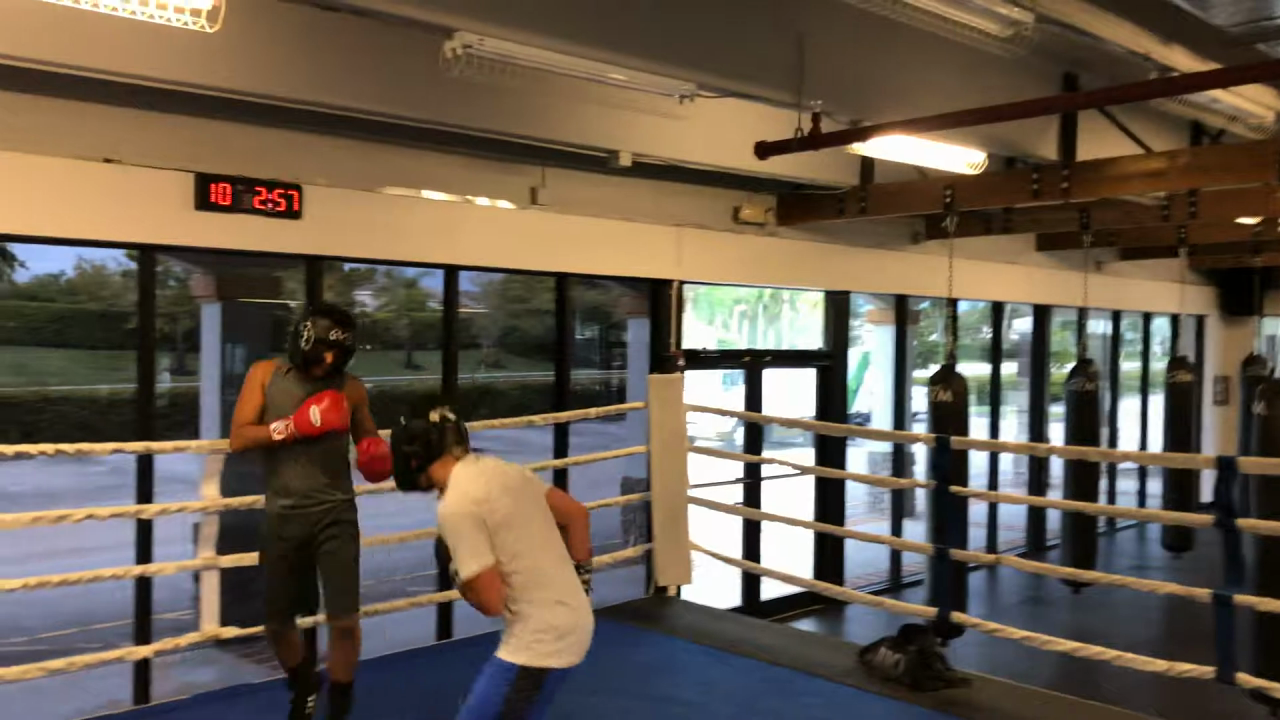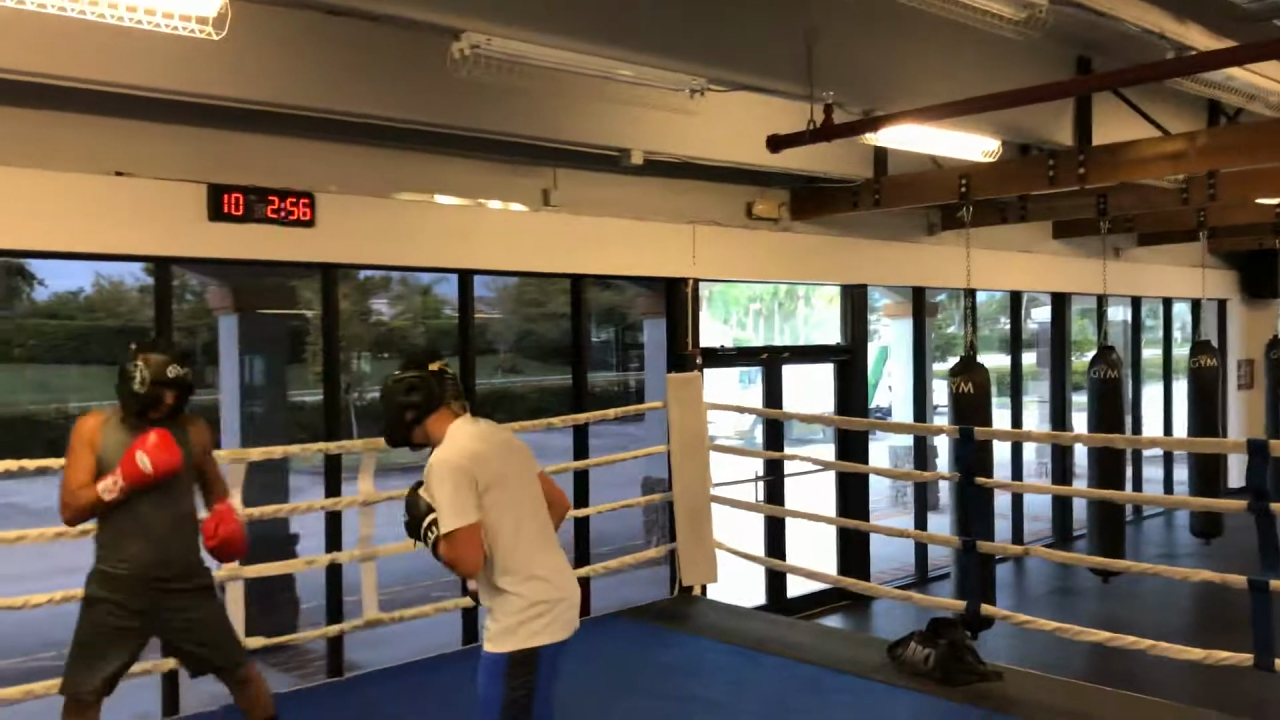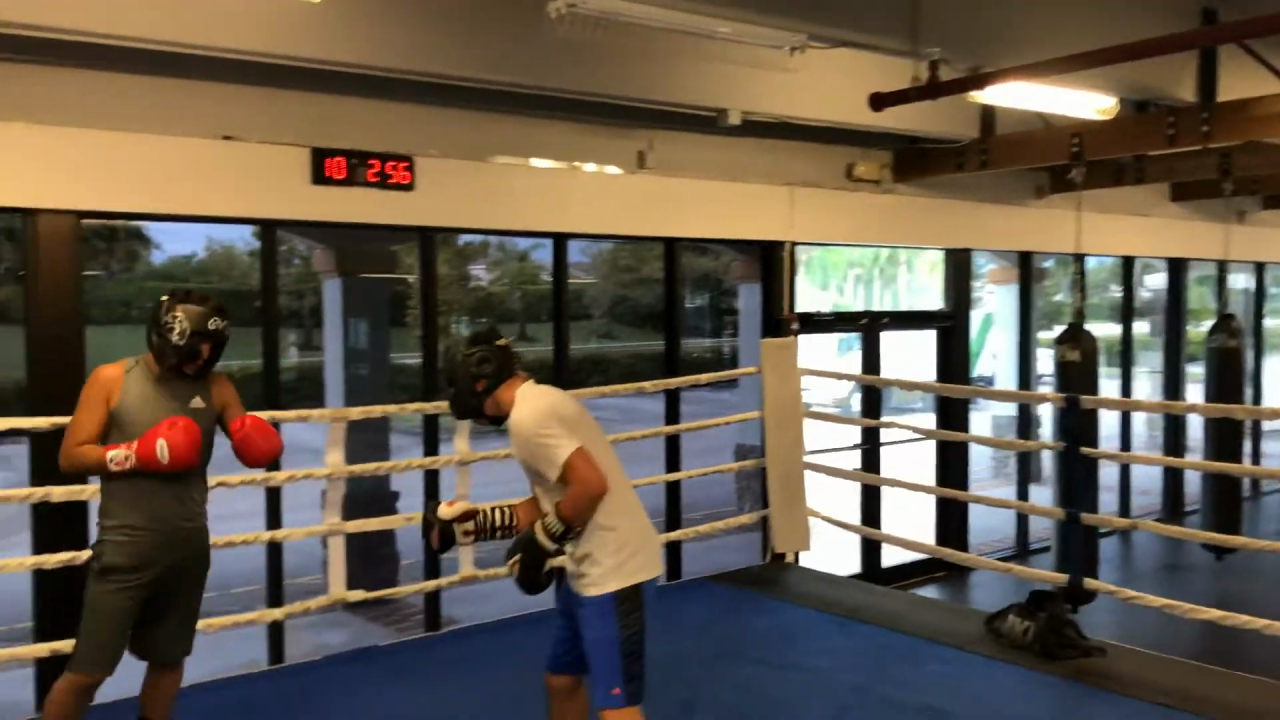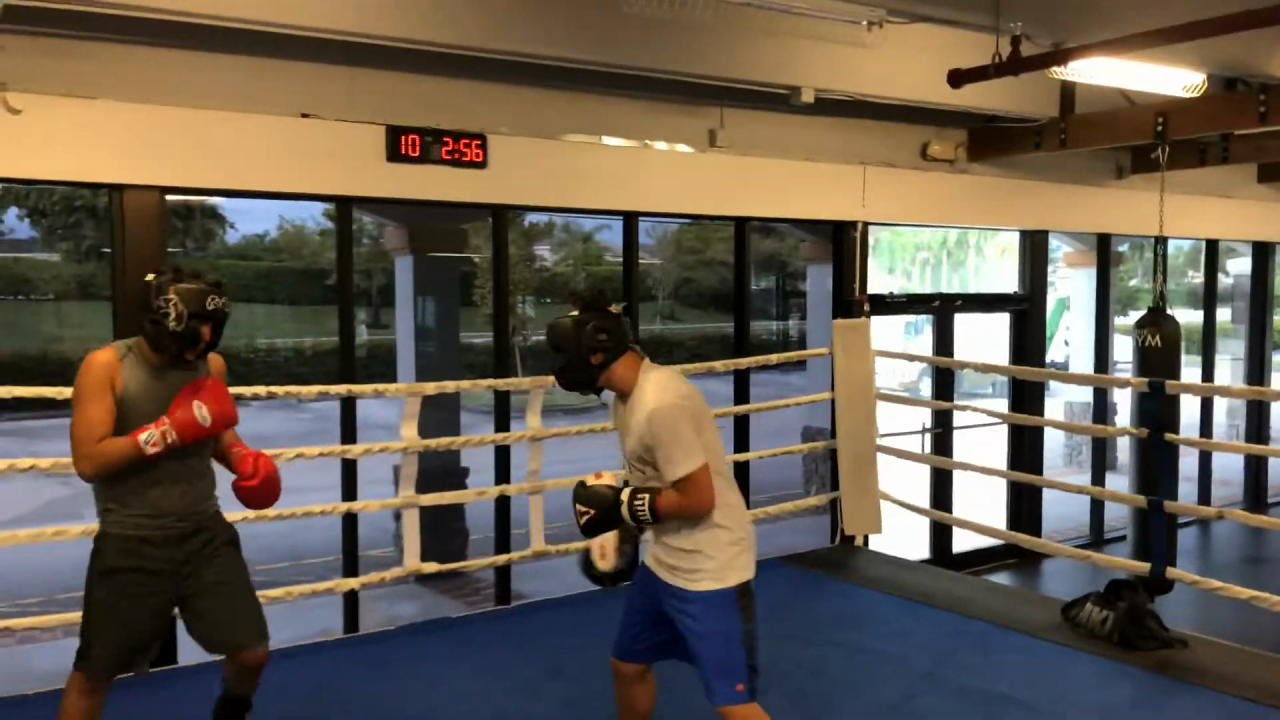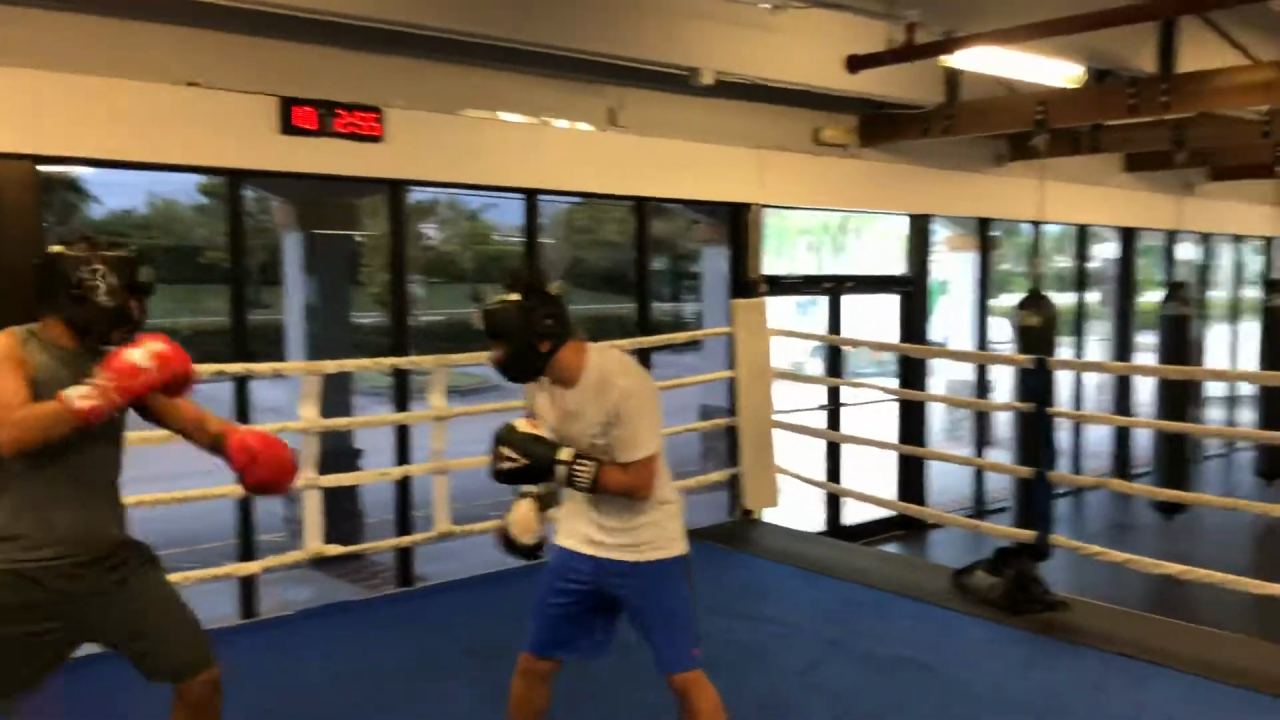
dt=0.4s
person 1, frame 1
left shoulder: (350, 387)
right shoulder: (265, 375)
left elbow: (368, 434)
right elbow: (238, 438)
left wrist: (376, 454)
right wrist: (297, 423)
left hip: (334, 515)
right hip: (283, 516)
left knee: (344, 621)
right knee: (277, 620)
person 1, frame 2
left shoulder: (191, 430)
right shoulder: (93, 428)
left elbow: (214, 487)
right elbow: (72, 509)
left wrist: (225, 518)
right wrist: (126, 476)
left hip: (184, 580)
right hip: (119, 584)
left knee: (239, 671)
person 1, frame 3
left shoulder: (216, 387)
right shoulder: (111, 380)
left elbow: (256, 448)
right elbow: (70, 457)
left wrist: (260, 443)
right wrist: (137, 453)
left hip: (187, 547)
right hip: (126, 549)
left knee: (166, 660)
right knee: (85, 674)
person 1, frame 4
left shoulder: (211, 367)
right shoulder: (105, 366)
right elbow: (91, 463)
left wrist: (243, 460)
right wrist: (171, 428)
left hip: (204, 535)
right hip: (130, 544)
left knee: (252, 651)
right knee: (93, 674)
person 1, frame 5
left shoulder: (128, 361)
left elbow: (195, 420)
left wrist: (241, 444)
right wrist: (110, 388)
left hip: (109, 557)
left knee: (201, 679)
person 2, frame 1
left shoulder: (455, 507)
right shoulder: (503, 471)
left elbow: (491, 600)
right elbow: (577, 516)
left wrist: (462, 578)
right wrist: (578, 579)
left hip: (543, 637)
right hip: (567, 623)
person 2, frame 2
left shoulder: (447, 460)
right shoulder: (496, 436)
left elbow: (466, 560)
right elbow: (559, 504)
left wrist: (425, 522)
left hip: (525, 619)
right hip: (550, 602)
person 2, frame 3
left shoulder: (529, 417)
right shoulder: (539, 405)
left elbow: (593, 484)
right elbow: (544, 505)
left wrist: (542, 541)
right wrist: (477, 523)
left hip: (614, 568)
right hip: (588, 567)
right knee: (562, 678)
person 2, frame 4
left shoulder: (661, 403)
right shoulder: (624, 395)
left elbow: (698, 500)
left wrist: (621, 504)
right wrist: (615, 509)
left hip: (711, 570)
right hip: (661, 562)
right knee: (628, 663)
person 2, frame 5
left shoulder: (622, 383)
right shoulder: (542, 381)
left elbow: (639, 482)
left wrist: (554, 464)
left hip: (646, 547)
right hip: (579, 542)
left knee: (684, 676)
right knee: (535, 663)
